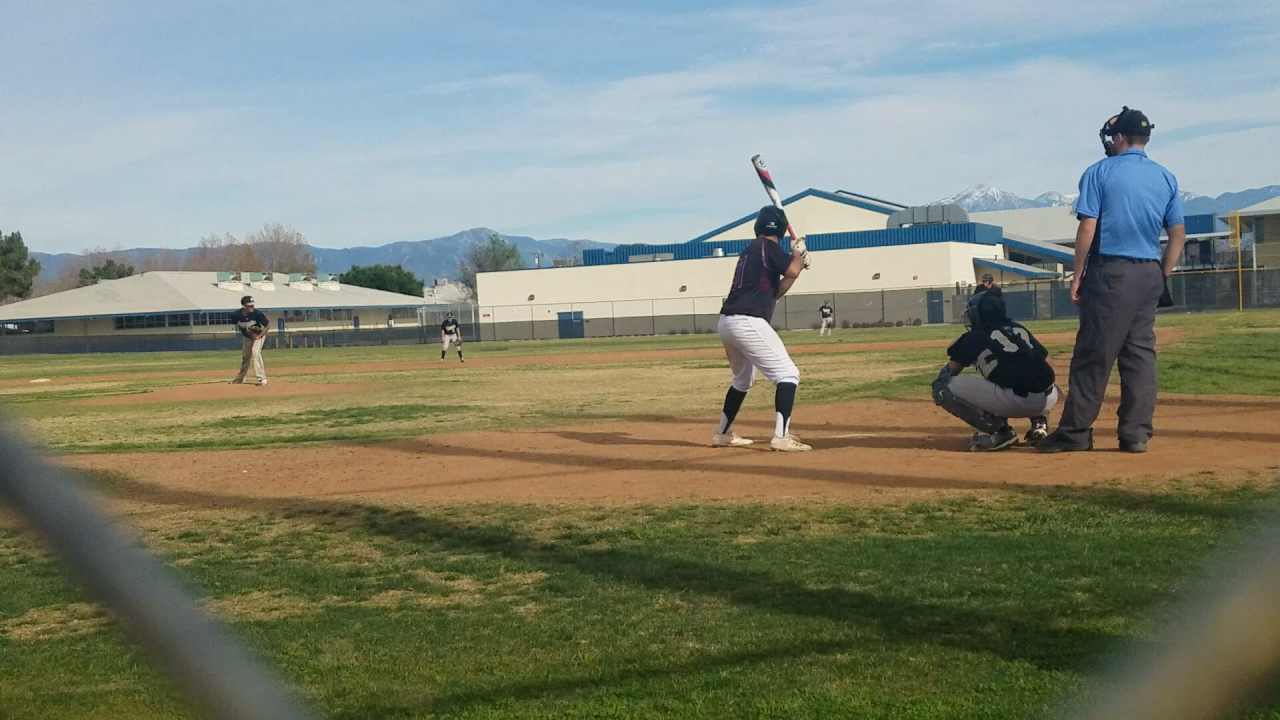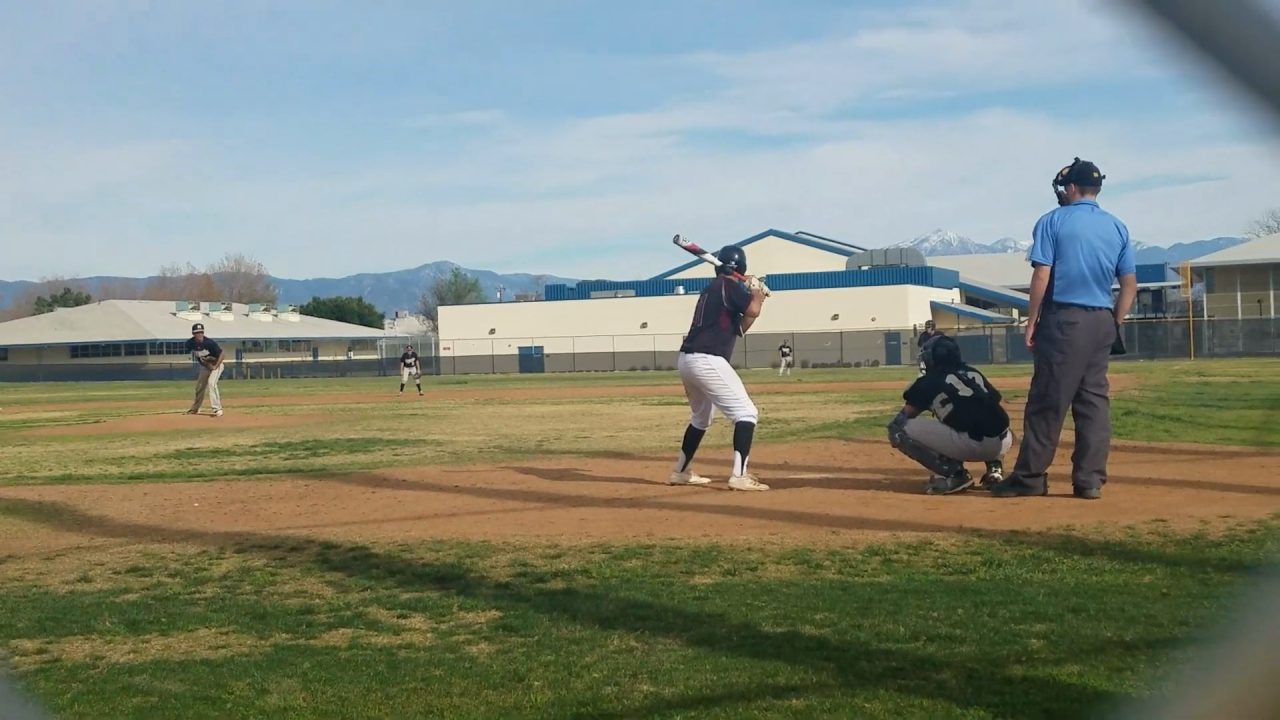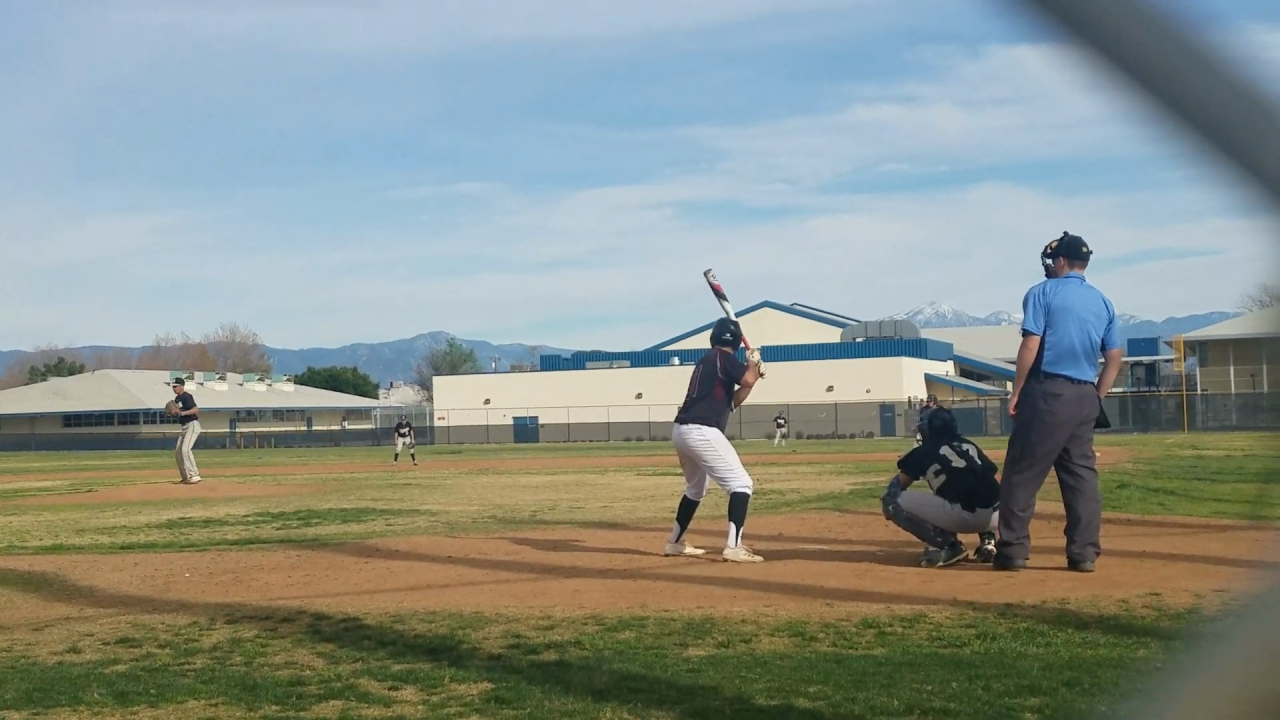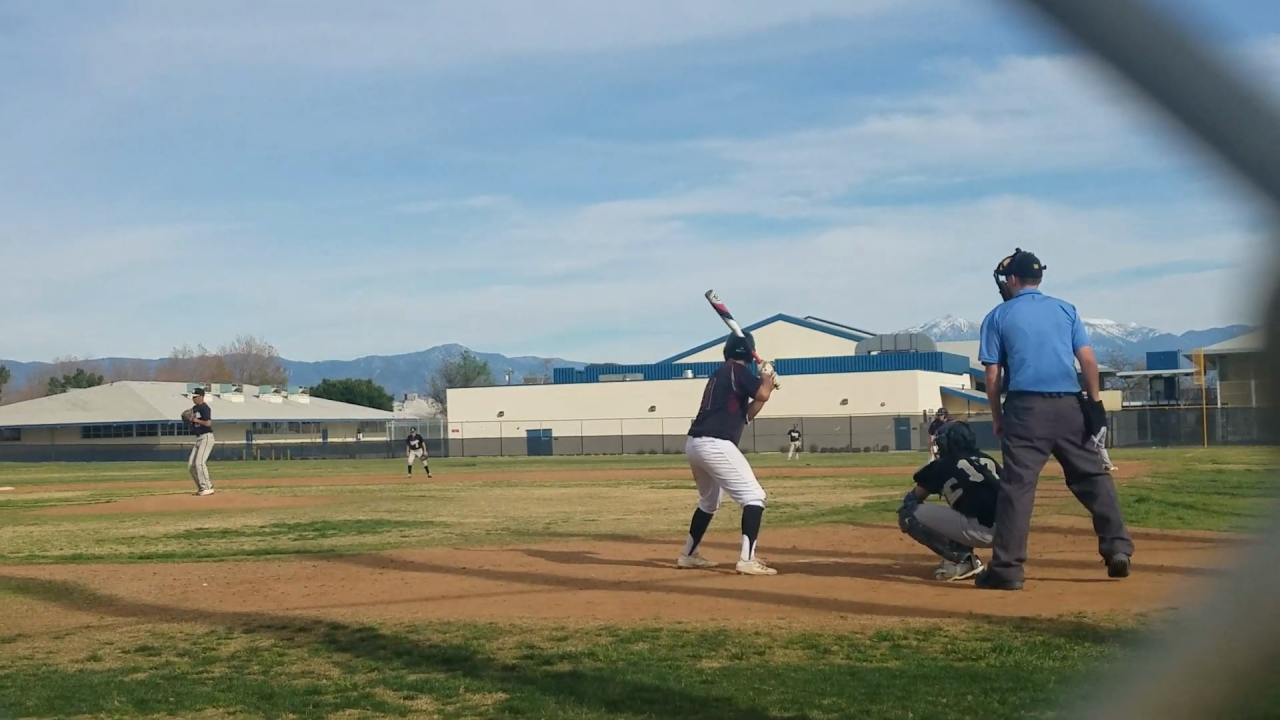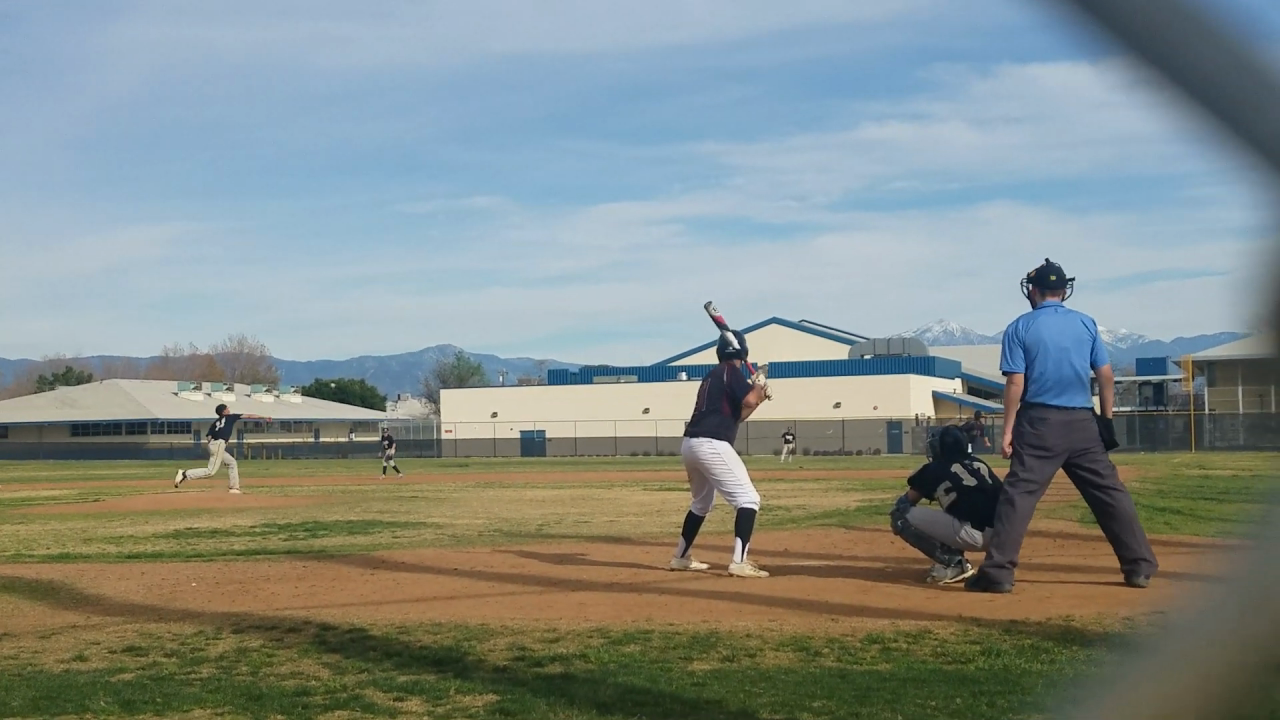
dt=0.7s
person 1, frame 1
left shoulder: (1100, 172)
right shoulder: (1166, 178)
left elbow: (1087, 229)
right elbow: (1178, 236)
left wrist: (1077, 275)
right wrist: (1162, 277)
left hip: (1110, 272)
right hip: (1149, 273)
left knee: (1093, 354)
right knee: (1140, 353)
left ankle: (1075, 433)
right ankle: (1136, 433)
person 1, frame 2
left shoulder: (1053, 221)
right shoulder: (1118, 227)
left elbow: (1042, 276)
right elbow: (1129, 284)
left wrist: (1032, 322)
right wrist: (1114, 324)
left hip: (1064, 319)
right hip: (1102, 321)
left knee: (1048, 400)
right knee: (1095, 400)
left ankle: (1030, 477)
right ankle: (1091, 479)
person 1, frame 3
left shoulder: (1043, 292)
right shoulder: (1103, 302)
left elbow: (1031, 346)
right elbow: (1114, 359)
left wrist: (1016, 391)
right wrist: (1095, 397)
left hip: (1048, 391)
right hip: (1085, 395)
left knee: (1022, 470)
right knee: (1082, 473)
left ankle: (1013, 548)
right ankle: (1084, 552)
person 1, frame 4
left shoulder: (998, 316)
right shoulder: (1066, 309)
left elbow: (992, 375)
right elbow: (1087, 359)
left wrist: (997, 415)
right wrist: (1094, 402)
left hip: (1025, 409)
right hip: (1068, 407)
left knee: (1017, 487)
right knee: (1092, 476)
left ankle: (1007, 569)
right ankle: (1117, 548)
person 1, frame 5
left shoulder: (1020, 327)
right shoulder: (1086, 323)
left elbow: (1016, 384)
right elbow: (1106, 375)
left wrist: (1008, 429)
right wrist: (1107, 419)
left hip: (1039, 422)
right hip: (1083, 421)
left knee: (1019, 494)
right knee: (1109, 492)
left ankle: (997, 572)
right ankle: (1140, 567)
person 2, frame 1
left shoulder: (750, 250)
right shoulder: (767, 247)
left elbow: (775, 292)
right elbow: (792, 272)
left wrist: (798, 263)
right wrist: (798, 253)
left hip: (728, 322)
right hip: (748, 323)
left knee: (742, 379)
right knee: (787, 373)
left ankle: (723, 434)
right ankle: (781, 436)
person 2, frame 2
left shoulder: (711, 289)
right shoulder: (728, 286)
left elbow: (740, 328)
right elbow: (754, 310)
left wrist: (757, 296)
right wrist: (755, 292)
left hip: (688, 360)
right hip: (707, 360)
left knee: (701, 417)
right knee: (746, 412)
left ankle: (681, 472)
right ankle: (739, 475)
person 2, frame 3
left shoulder: (706, 361)
right shoulder: (723, 357)
left elbow: (732, 402)
right elbow: (746, 380)
left wrist: (754, 375)
right wrist: (753, 363)
left hip: (682, 431)
right hip: (701, 432)
left knee: (696, 488)
right knee: (741, 483)
left ankle: (675, 542)
right ankle: (733, 547)
person 2, frame 4
left shoulder: (719, 374)
right shoulder: (737, 370)
left elbow: (746, 414)
right elbow: (763, 395)
left wrist: (766, 385)
right wrist: (767, 377)
left hip: (696, 444)
right hip: (715, 445)
left knee: (709, 501)
right knee: (754, 496)
left ankle: (689, 555)
right ankle: (747, 560)
person 2, frame 5
left shoulder: (712, 375)
right shoulder: (731, 371)
left elbow: (734, 415)
right elbow: (749, 401)
left wrist: (759, 395)
right wrist: (759, 387)
left hip: (690, 445)
right hip: (712, 446)
left knee: (701, 504)
right knee: (748, 499)
left ankle: (681, 557)
right ankle: (739, 562)
person 3, frame 1
left shoulder: (973, 337)
right shoulder: (1019, 329)
left elbow: (948, 373)
right elbow: (1046, 365)
left hip: (1013, 400)
left knee: (942, 387)
left ankle: (997, 430)
right ankle: (1039, 422)
person 3, frame 2
left shoulder: (929, 381)
right shoulder: (973, 373)
left elbow: (905, 416)
right elbow: (999, 408)
left hip: (969, 445)
left knee: (898, 429)
left ankle: (952, 473)
right ankle: (994, 467)
person 3, frame 3
left shoulder: (924, 451)
right shoulder: (969, 446)
left elbow: (897, 486)
right elbow: (991, 480)
left hip: (962, 516)
right hip: (995, 515)
left knee: (891, 501)
left ankle: (947, 545)
right ankle: (988, 539)
person 3, frame 4
left shoulder: (941, 465)
right shoulder: (987, 460)
left elbow: (912, 499)
left hip: (982, 531)
left knee: (907, 513)
left ankle: (962, 560)
right ankle: (977, 555)
person 3, frame 5
left shoulder: (934, 469)
right shoulder: (980, 464)
left elbow: (903, 504)
left hip: (972, 534)
left knee: (900, 515)
left ankle: (952, 563)
